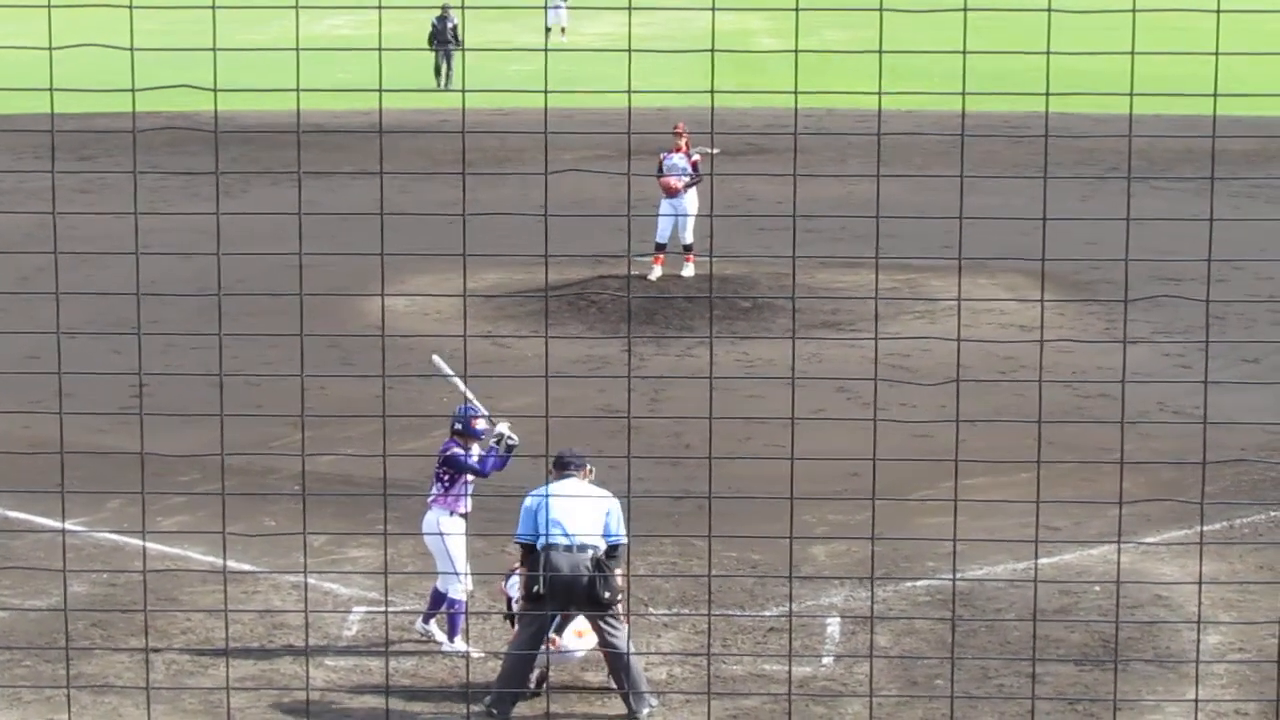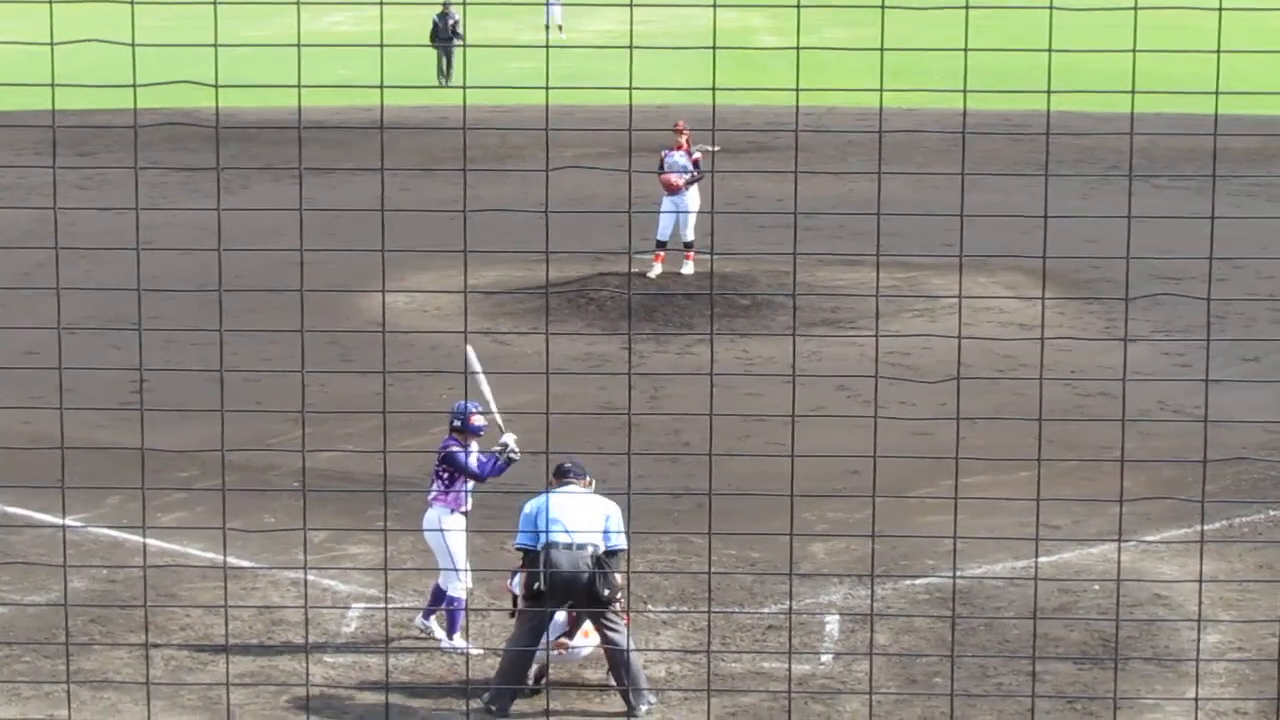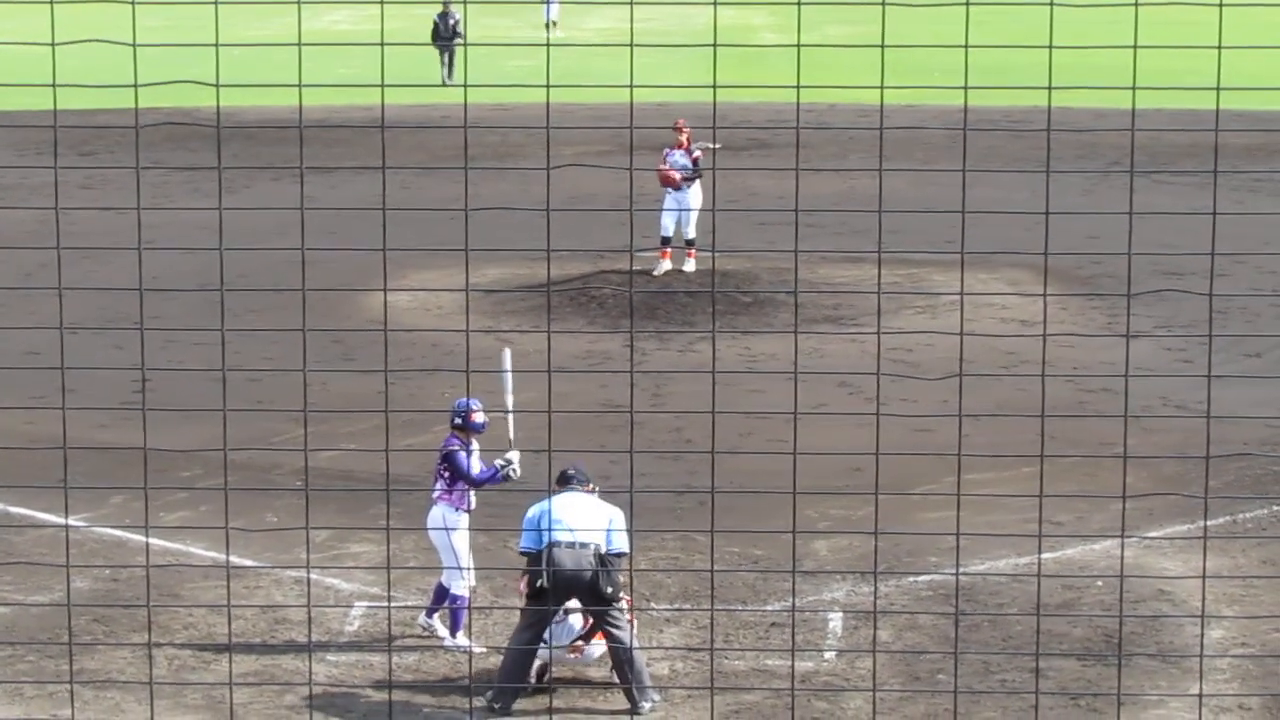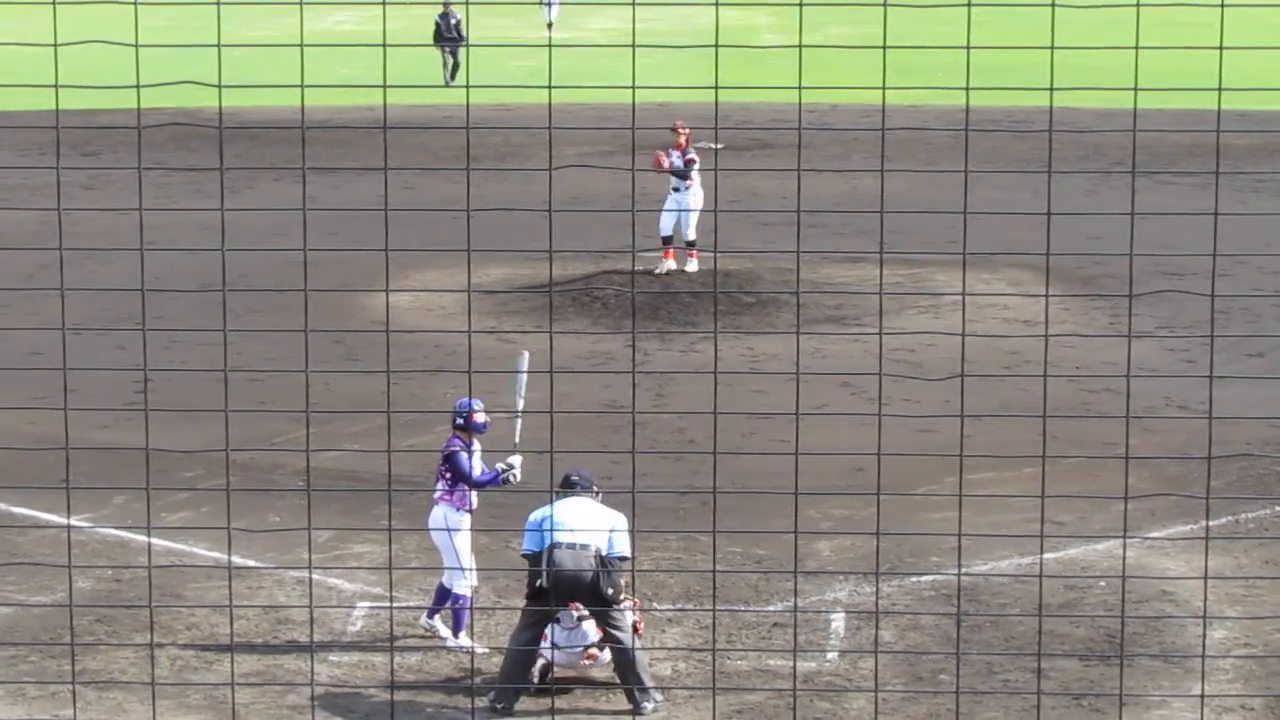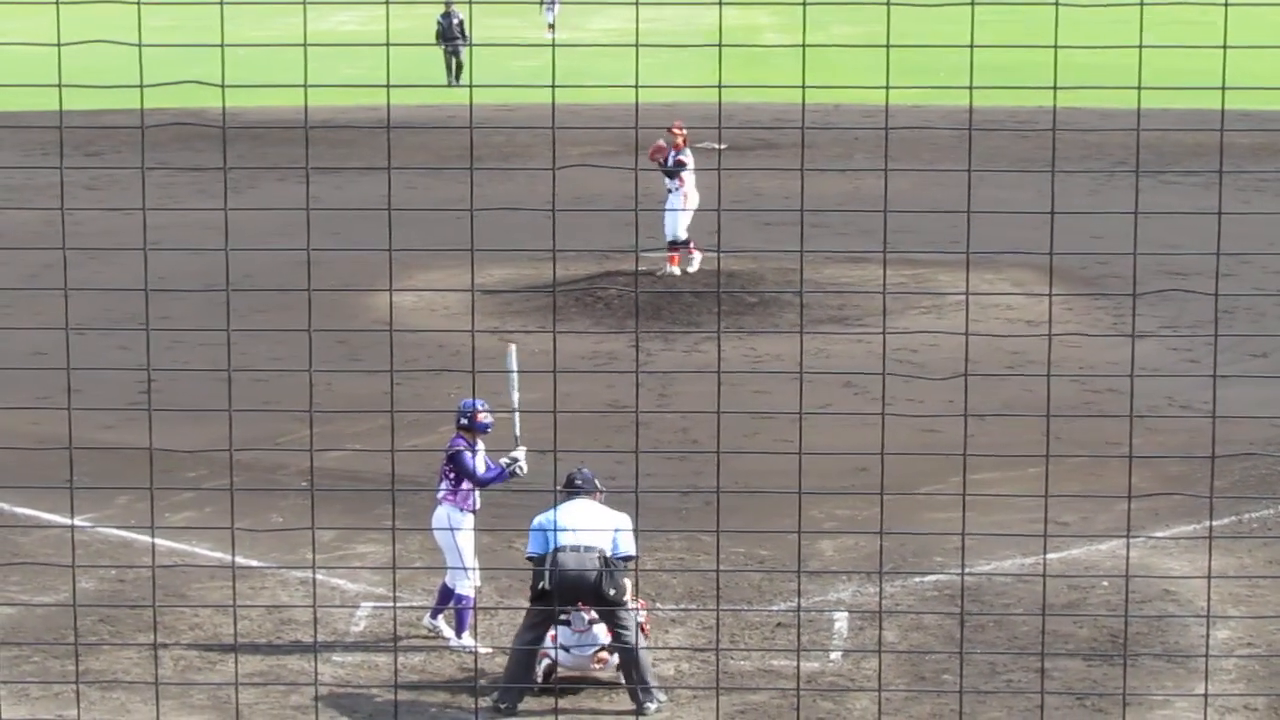
dt=0.2s
person 1, frame 1
left shoulder: (469, 449)
right shoulder: (451, 452)
left elbow: (497, 465)
right elbow: (483, 471)
left wrist: (508, 446)
right wrist: (496, 440)
left hip: (453, 521)
right hip: (442, 522)
left knee: (449, 578)
right knee: (460, 581)
left ankle: (426, 623)
right ankle: (453, 642)
person 1, frame 2
left shoulder: (469, 447)
right shoulder: (451, 450)
left elbow: (492, 471)
right elbow: (480, 475)
left wrist: (508, 457)
right wrist: (500, 448)
left hip: (453, 519)
right hip: (443, 519)
left knee: (451, 575)
right knee: (459, 579)
left ankle: (426, 619)
right ankle: (452, 638)
person 1, frame 3
left shoulder: (470, 446)
right shoulder: (452, 448)
left elbow: (484, 477)
right elbow: (474, 480)
left wrist: (506, 473)
right wrist: (502, 464)
left hip: (456, 517)
right hip: (447, 517)
left knee: (454, 573)
right knee: (462, 577)
left ankle: (429, 617)
right ankle: (455, 637)
person 1, frame 4
left shoulder: (471, 446)
right shoulder: (455, 449)
left elbow: (484, 477)
right elbow: (474, 482)
left wrist: (505, 476)
right wrist: (504, 467)
left hip: (458, 517)
right hip: (449, 517)
left knee: (456, 573)
right knee: (465, 578)
left ankle: (431, 618)
right ankle: (457, 637)
person 1, frame 5
left shoulder: (476, 446)
right shoulder: (458, 449)
left elbow: (490, 474)
right elbow: (480, 480)
left wrist: (511, 468)
right wrist: (509, 461)
left hip: (461, 517)
right hip: (452, 518)
left knee: (458, 574)
right knee: (467, 578)
left ankle: (434, 618)
right ankle: (461, 637)
person 2, frame 1
left shoulder: (536, 496)
right shoulder: (605, 497)
left elbow: (527, 551)
right elbow: (615, 551)
left wrist: (525, 593)
right wrist: (615, 592)
left hip: (550, 565)
right hip: (589, 566)
left knee: (527, 635)
right knee: (614, 634)
person 2, frame 2
left shoulder: (536, 502)
right shoulder: (606, 503)
left elbow: (528, 554)
right elbow: (615, 553)
left wrist: (525, 597)
right wrist: (613, 591)
left hip: (550, 563)
right hip: (590, 565)
left knee: (525, 633)
right knee: (615, 632)
person 2, frame 3
left shoulder: (539, 508)
right shoulder: (609, 509)
left elbow: (531, 557)
right elbow: (616, 557)
left wrist: (529, 595)
right wrist: (613, 591)
left hip: (553, 564)
right hip: (593, 565)
left knee: (527, 632)
right knee: (619, 630)
left ankle: (501, 698)
right ankle: (642, 698)
person 2, frame 4
left shoulder: (541, 513)
right shoulder: (612, 514)
left elbow: (533, 558)
right elbow: (617, 561)
left wrist: (535, 593)
right wrist: (614, 592)
left hip: (554, 565)
right hip: (593, 567)
left knee: (526, 632)
right knee: (621, 632)
left ankle: (503, 699)
right ankle: (644, 698)
person 2, frame 5
left shoulder: (545, 517)
right shoulder: (617, 516)
left elbow: (537, 560)
right elbow: (622, 562)
right wrist: (622, 593)
left hip: (557, 568)
right hip: (598, 569)
left knee: (529, 634)
right knee: (628, 632)
left ankle: (507, 699)
right ankle: (647, 698)
